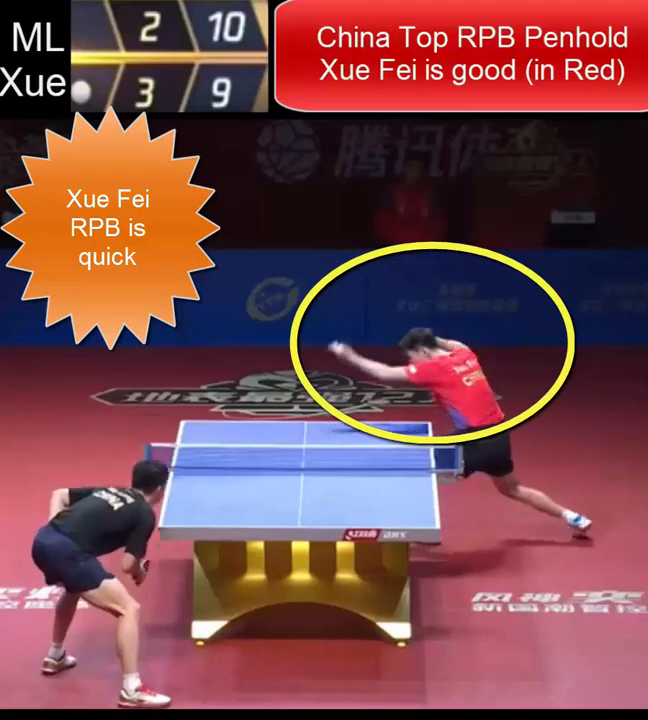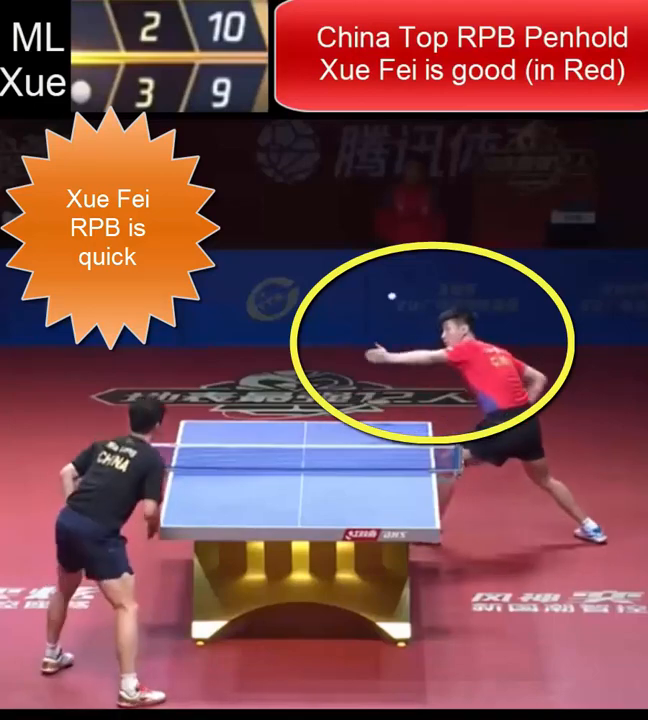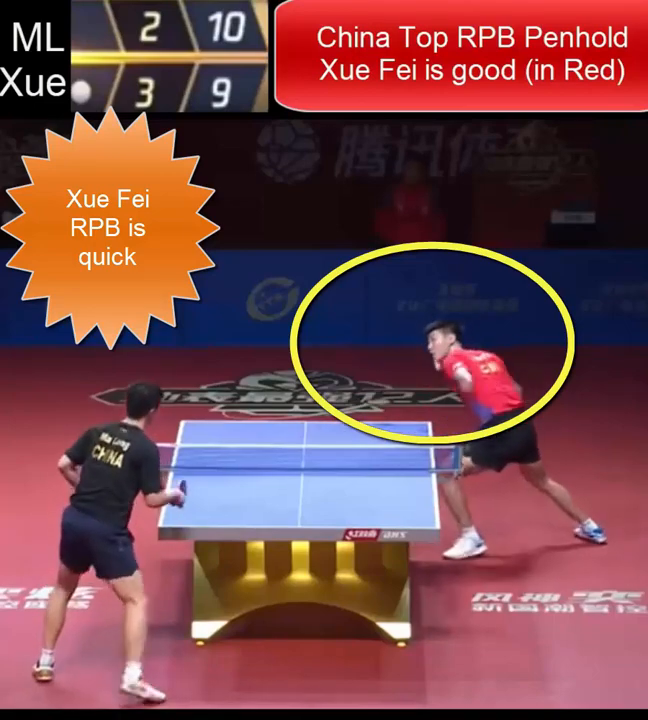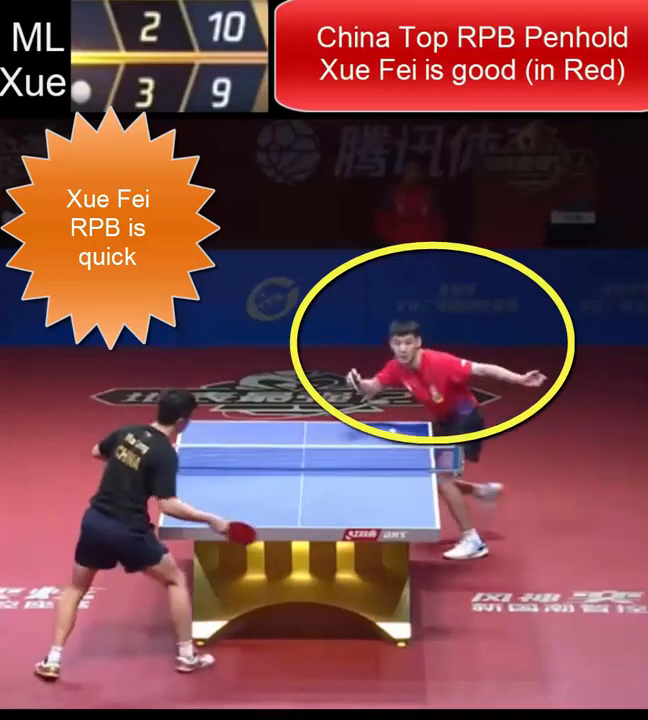
dt=0.3s
person 1, frame 1
left shoulder: (107, 491)
right shoulder: (145, 514)
left elbow: (59, 494)
right elbow: (127, 565)
right wrist: (140, 572)
left hip: (42, 541)
right hip: (67, 552)
left knee: (74, 588)
right knee: (128, 609)
left ankle: (55, 657)
right ankle: (131, 689)
person 1, frame 2
left shoulder: (104, 445)
right shoulder: (152, 459)
left elbow: (66, 474)
right elbow: (150, 510)
right wrist: (153, 527)
left hip: (67, 521)
right hip: (99, 534)
left knee: (64, 590)
right knee: (127, 608)
left ankle: (52, 656)
right ankle: (129, 689)
person 1, frame 3
left shoulder: (97, 433)
right shoulder: (146, 449)
left elbow: (64, 465)
right elbow: (153, 499)
right wrist: (175, 495)
left hip: (73, 519)
right hip: (108, 531)
left knee: (62, 590)
right knee: (136, 602)
left ankle: (45, 662)
right ankle: (132, 678)
person 1, frame 4
left shoulder: (126, 432)
right shoulder: (164, 455)
left elbow: (97, 451)
right elbow: (168, 505)
right wrist: (211, 519)
left hip: (94, 523)
right hip: (128, 532)
left knee: (75, 589)
right knee: (176, 582)
left ankle: (52, 660)
right ankle: (187, 655)
person 2, frame 1
left shoulder: (434, 369)
right shoulder: (467, 356)
left elbow: (389, 373)
left wrist: (350, 356)
right wrist: (429, 340)
left hip: (474, 441)
right hip: (500, 437)
right knee: (511, 489)
right ankle: (571, 517)
person 2, frame 2
left shoulder: (467, 349)
right shoulder: (502, 353)
left elbow: (429, 356)
right elbow: (539, 379)
left wrist: (389, 357)
left hip: (499, 424)
right hip: (527, 422)
right knee: (544, 479)
right ankle: (589, 527)
person 2, frame 3
left shoulder: (453, 359)
right shoulder: (489, 357)
left elbow: (465, 378)
left wrist: (464, 383)
left hip: (499, 430)
right hip: (523, 426)
left knee: (447, 475)
right knee: (542, 482)
left ankle: (471, 538)
right ankle: (590, 528)
person 2, frame 4
left shoulder: (440, 363)
right shoulder: (396, 367)
left elbow: (483, 370)
right elbow: (372, 387)
left wrist: (521, 379)
right wrist: (359, 382)
left hip: (466, 421)
right hip: (443, 423)
left knee: (442, 479)
right knee: (433, 477)
left ankle: (473, 540)
right ankle: (485, 490)
